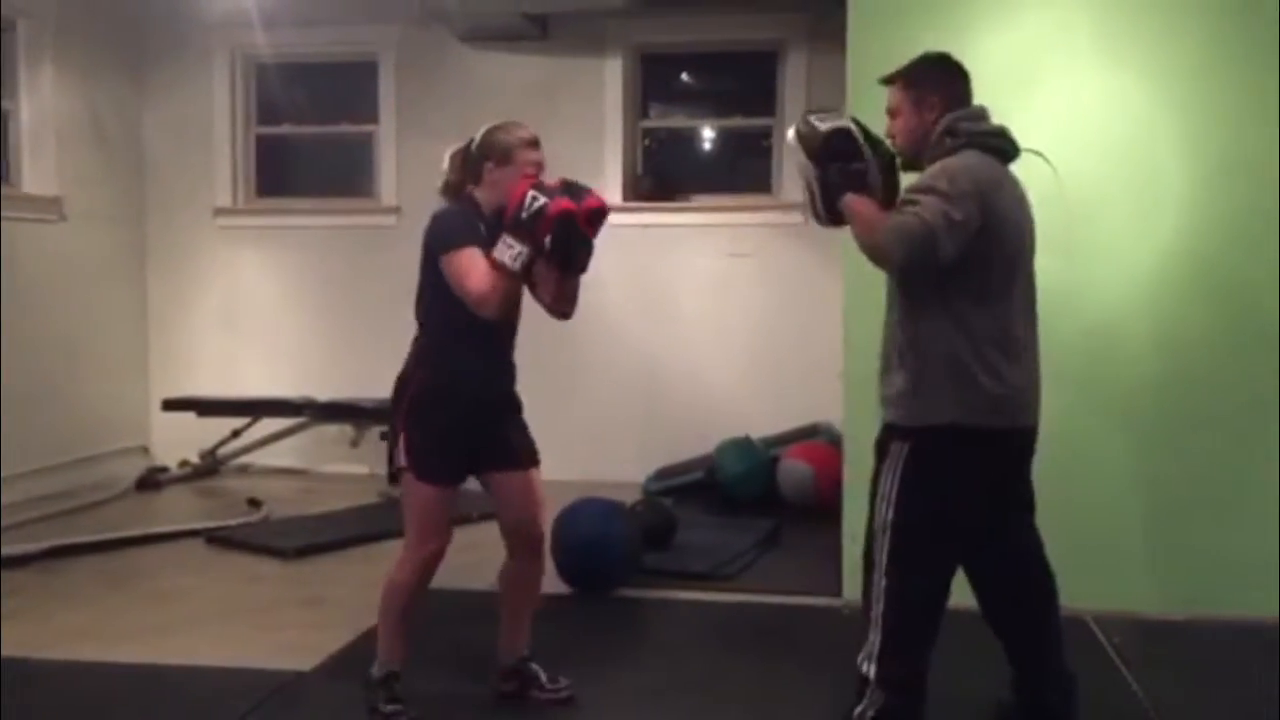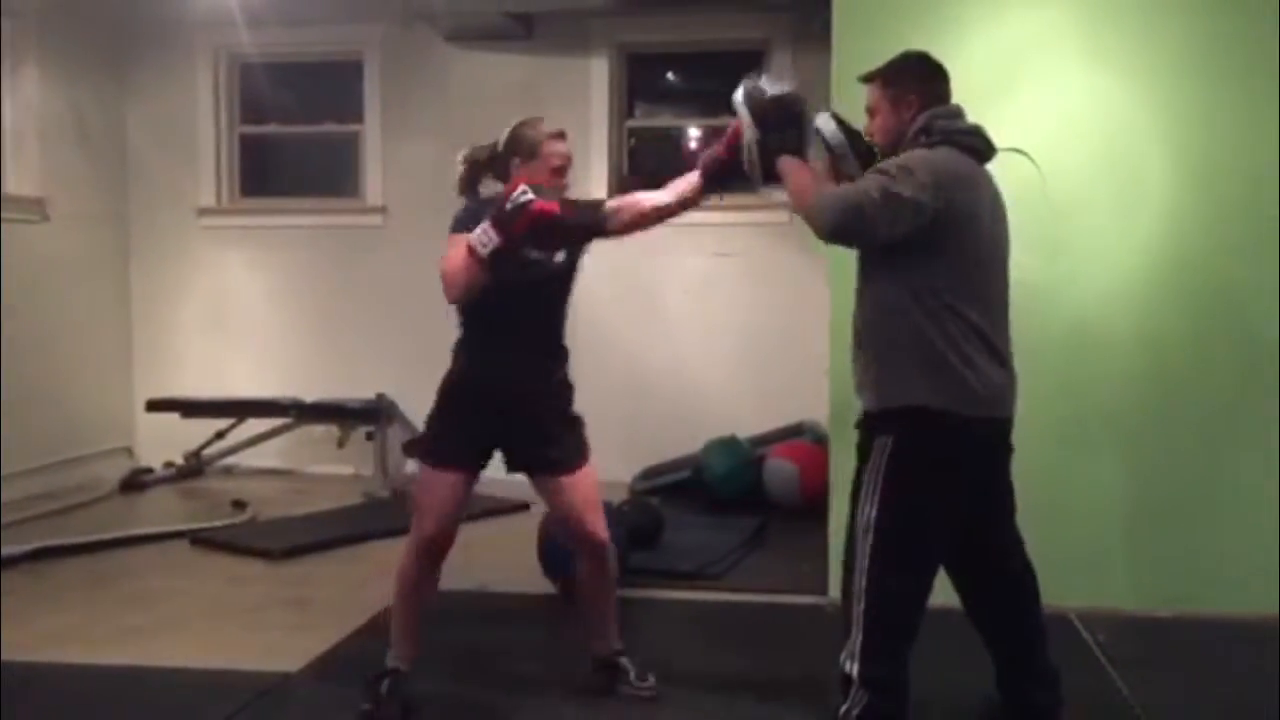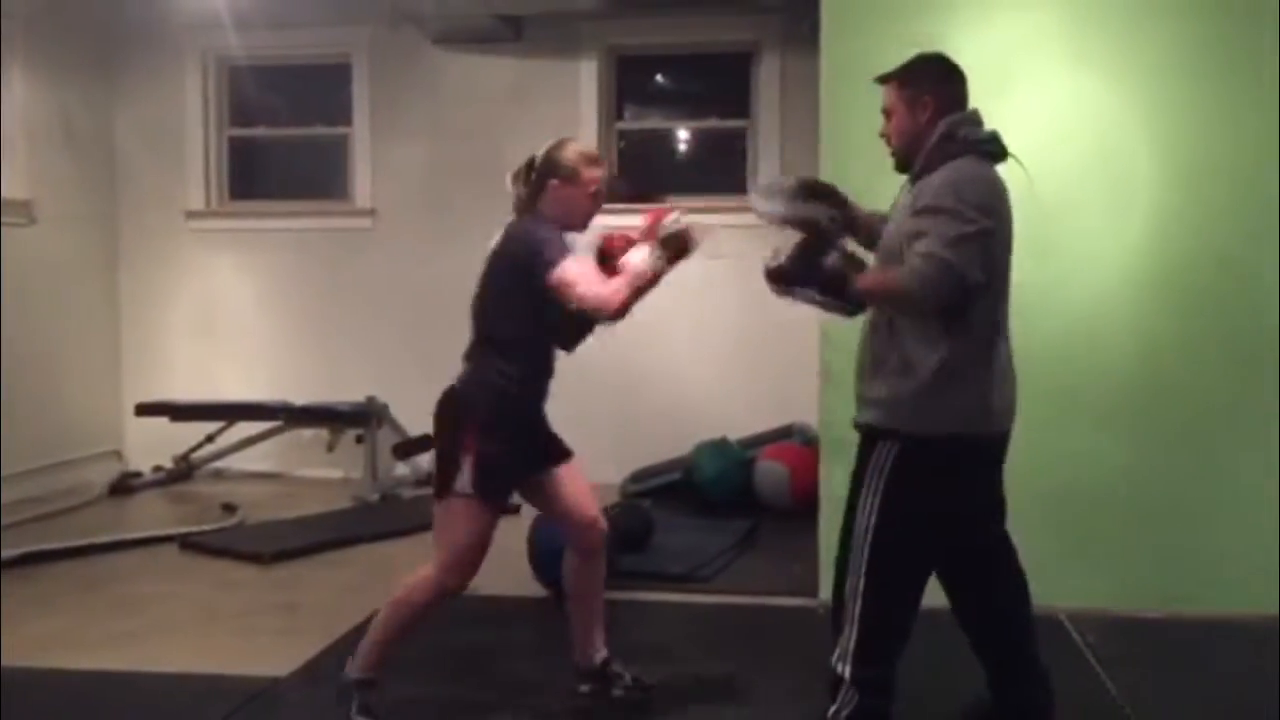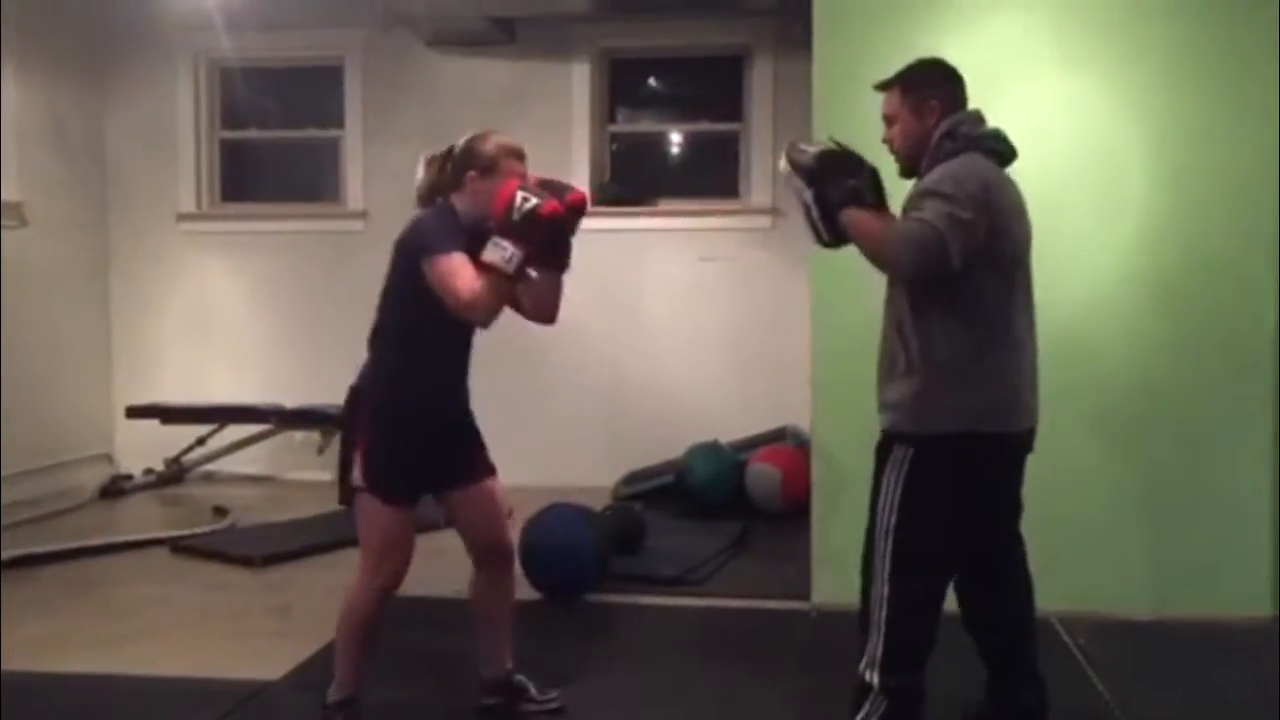
dt=0.4s
person 1, frame 1
left shoulder: (956, 176)
right shoulder: (992, 175)
left elbow: (901, 248)
right elbow: (927, 248)
left wrist: (848, 194)
right wrist: (876, 194)
left hip: (942, 420)
right hip: (1000, 415)
left knee: (902, 579)
right knee: (1012, 567)
person 1, frame 2
left shoulder: (929, 171)
right shoulder: (956, 175)
left elbow: (838, 214)
right elbow: (876, 218)
left wrist: (782, 156)
left hip: (925, 413)
right hip: (976, 410)
left knee: (883, 579)
right knee: (993, 563)
person 1, frame 3
left shoulder: (956, 185)
right shoulder: (958, 179)
left elbow: (928, 282)
right elbow: (892, 239)
left wrist: (845, 280)
right wrist: (841, 214)
left hip: (920, 424)
right hip: (971, 419)
left knee: (872, 588)
right knee: (982, 565)
person 1, frame 4
left shoulder: (959, 179)
right shoulder: (984, 177)
left elbow: (911, 254)
right elbow: (929, 261)
left wrist: (844, 206)
right wrist: (864, 204)
left hip: (941, 425)
right hip: (995, 420)
left knee: (899, 588)
right knee: (993, 571)
person 2, frame 1
left shoulder: (513, 225)
right shoulder: (451, 224)
left elbow: (561, 306)
right elbow: (486, 300)
right wrist: (522, 237)
left hip: (494, 403)
right hip: (435, 403)
left knee: (528, 537)
right knee: (426, 548)
left ankle: (514, 665)
person 2, frame 2
left shoulder: (573, 219)
right shoulder: (477, 214)
left elbow: (664, 202)
right elbow: (457, 287)
left wrist: (714, 160)
right wrist: (500, 223)
left hip: (544, 403)
right hip: (473, 398)
left knee: (591, 536)
right knee: (428, 538)
left ankle: (607, 658)
person 2, frame 3
left shoulder: (542, 243)
right shoulder: (534, 241)
left elbow: (568, 319)
right elbow: (606, 304)
right wrist: (657, 254)
left hip: (520, 418)
right hip: (479, 420)
left knee: (590, 532)
right knee: (453, 569)
left ankle: (595, 667)
person 2, frame 4
left shoulder: (484, 234)
right shoulder: (430, 231)
left elbow: (543, 311)
right elbow: (475, 307)
left wrist: (551, 246)
right wrist: (514, 241)
left hip: (447, 416)
right hip: (389, 418)
left knee: (496, 550)
right knee: (382, 573)
